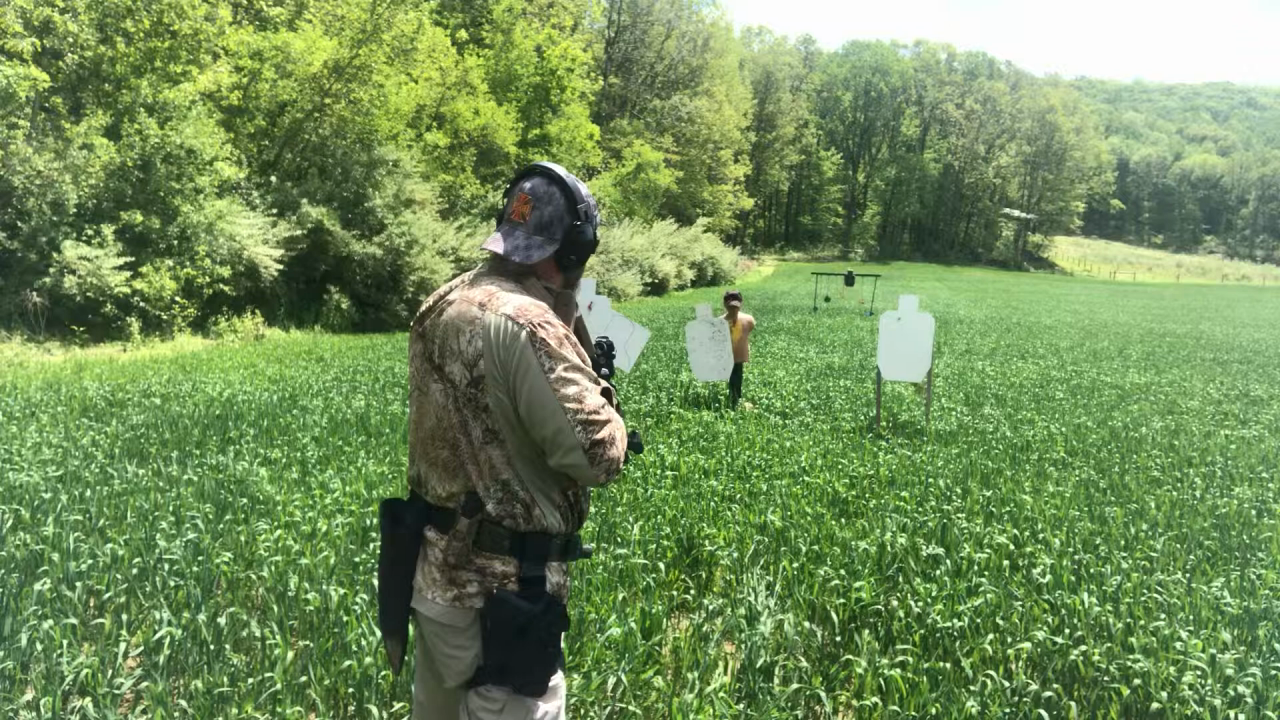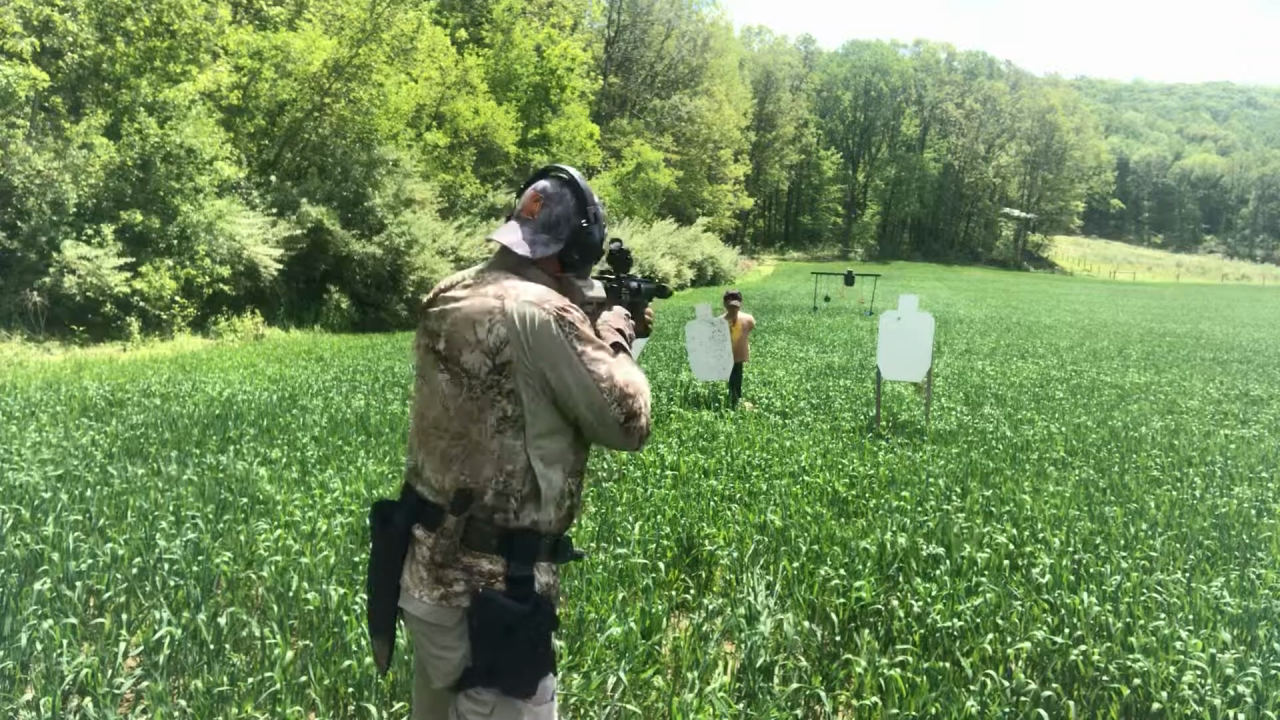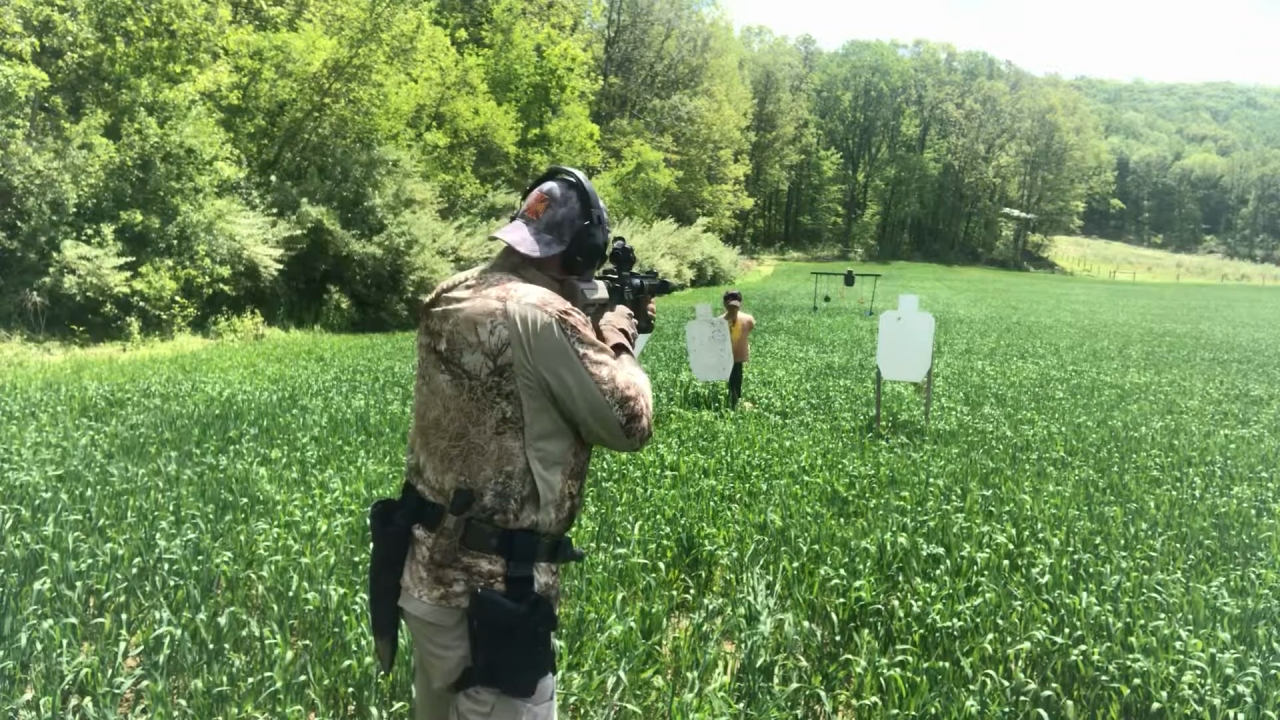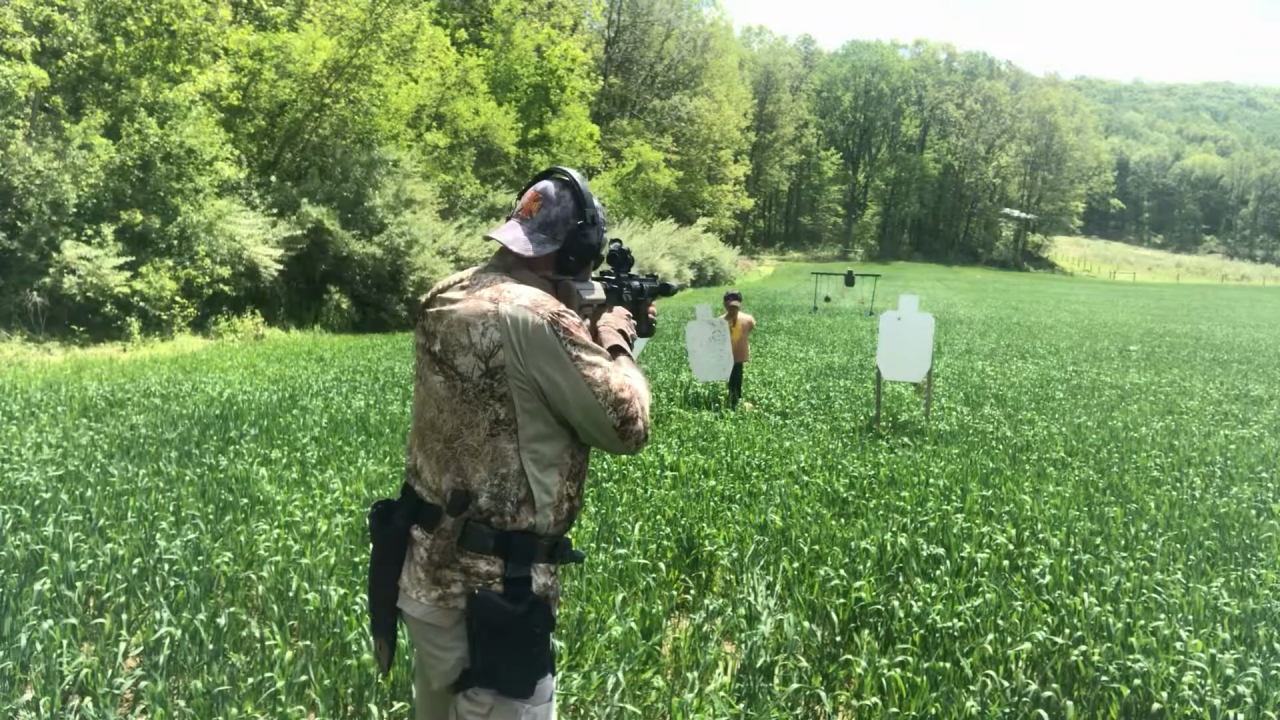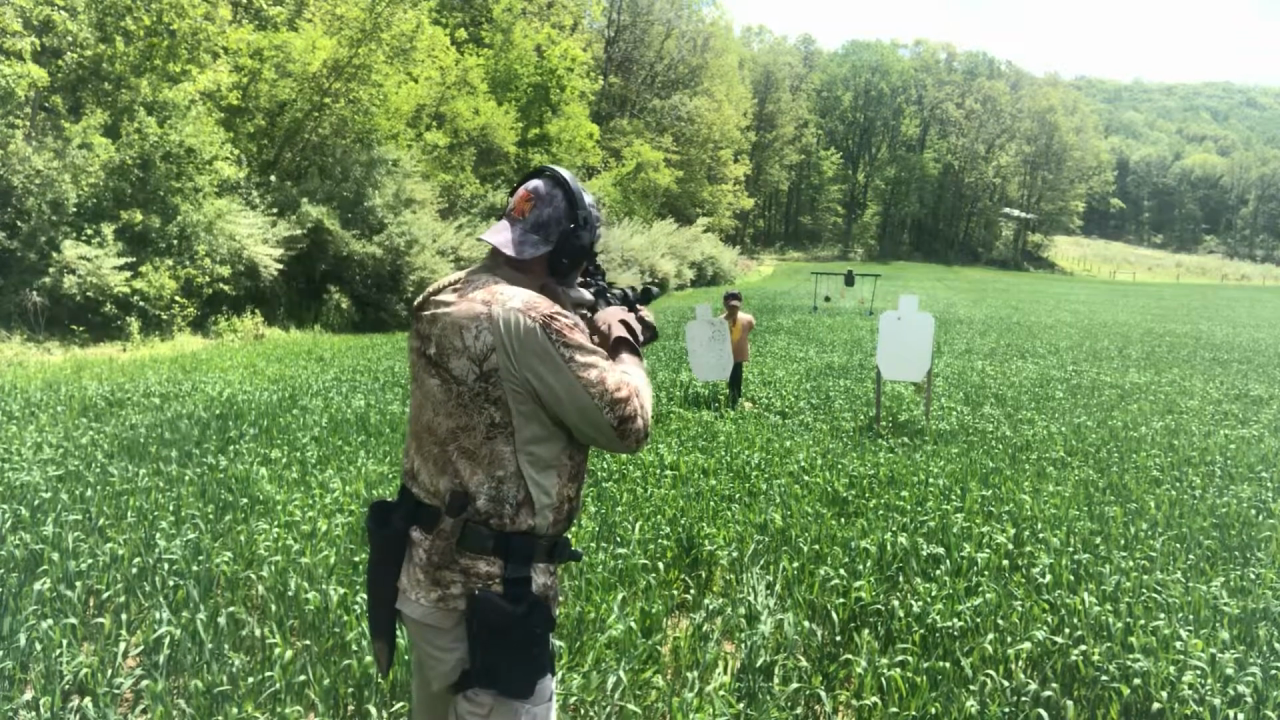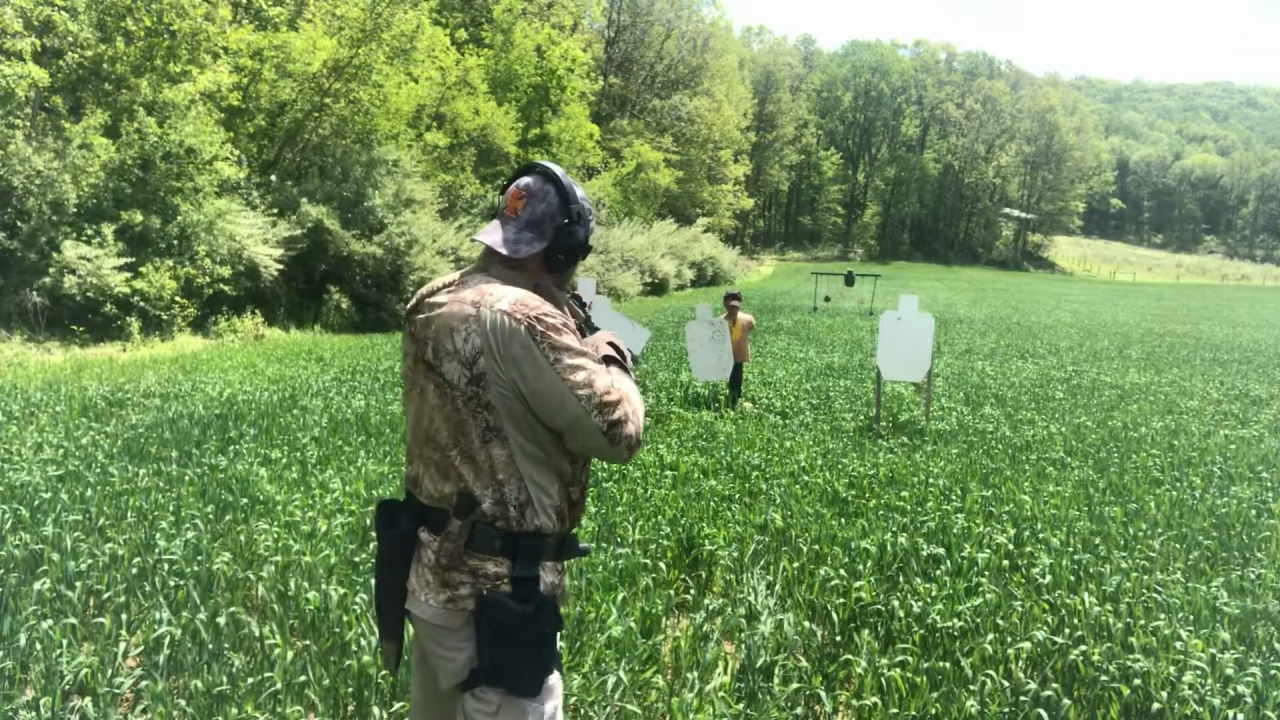
dt=0.4s
person 1, frame 1
left shoulder: (441, 303)
right shoulder: (527, 324)
right elbow: (594, 455)
right wrist: (599, 394)
left hip: (436, 573)
right hip: (500, 588)
person 1, frame 2
left shoulder: (446, 298)
right shoulder: (541, 315)
right elbow: (626, 423)
left wrist: (592, 323)
right wrist: (615, 334)
left hip: (425, 570)
right hip: (490, 585)
person 1, frame 3
left shoulder: (447, 299)
right shoulder: (544, 318)
right elbow: (628, 424)
left wrist: (593, 328)
right wrist: (616, 334)
left hip: (426, 570)
right hip: (491, 586)
person 1, frame 4
left shoulder: (444, 299)
right shoulder: (537, 319)
right elbow: (626, 426)
left wrist: (589, 333)
right wrist: (615, 339)
left hip: (426, 569)
right hip: (492, 586)
person 1, frame 5
left shoulder: (438, 301)
right shoulder: (532, 322)
right elbow: (626, 424)
left wrist: (588, 337)
right wrist: (622, 344)
left hip: (425, 570)
right hip: (490, 586)
person 1, frame 6
left shoulder: (431, 302)
right shoulder: (525, 321)
right elbow: (615, 434)
left wrist: (572, 352)
right wrist: (608, 363)
left hip: (431, 569)
right hip: (497, 583)
